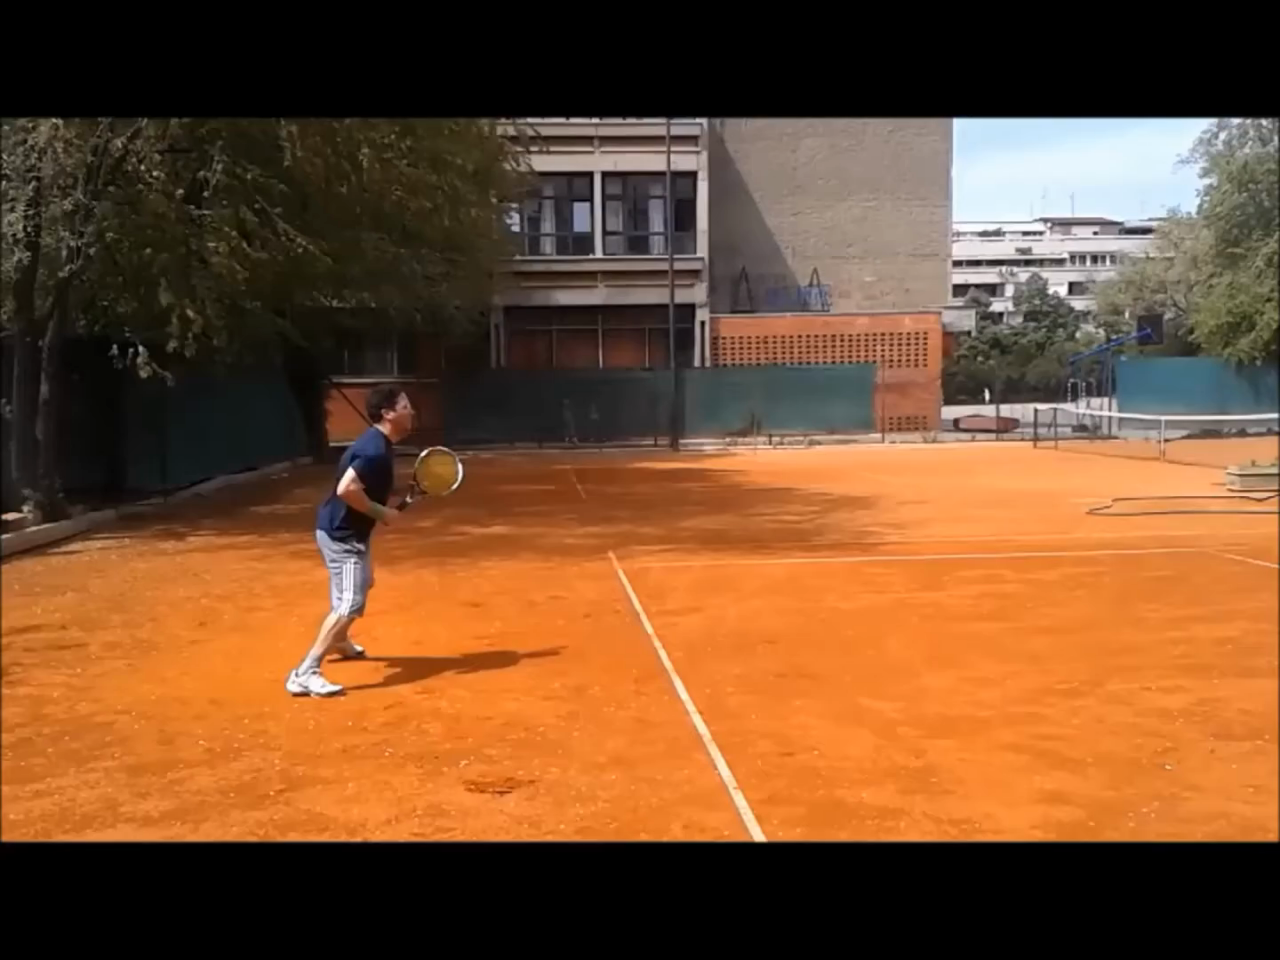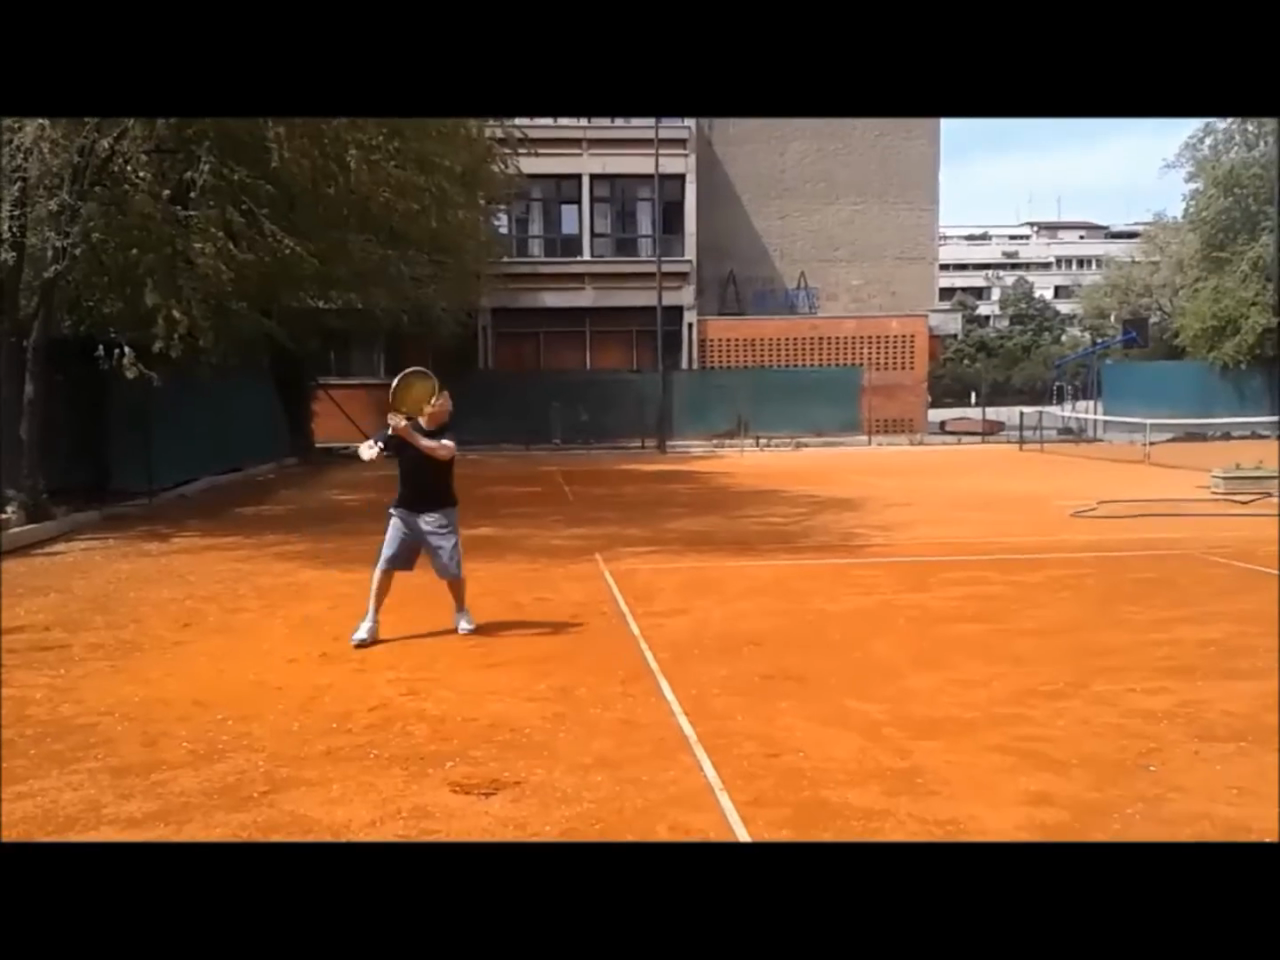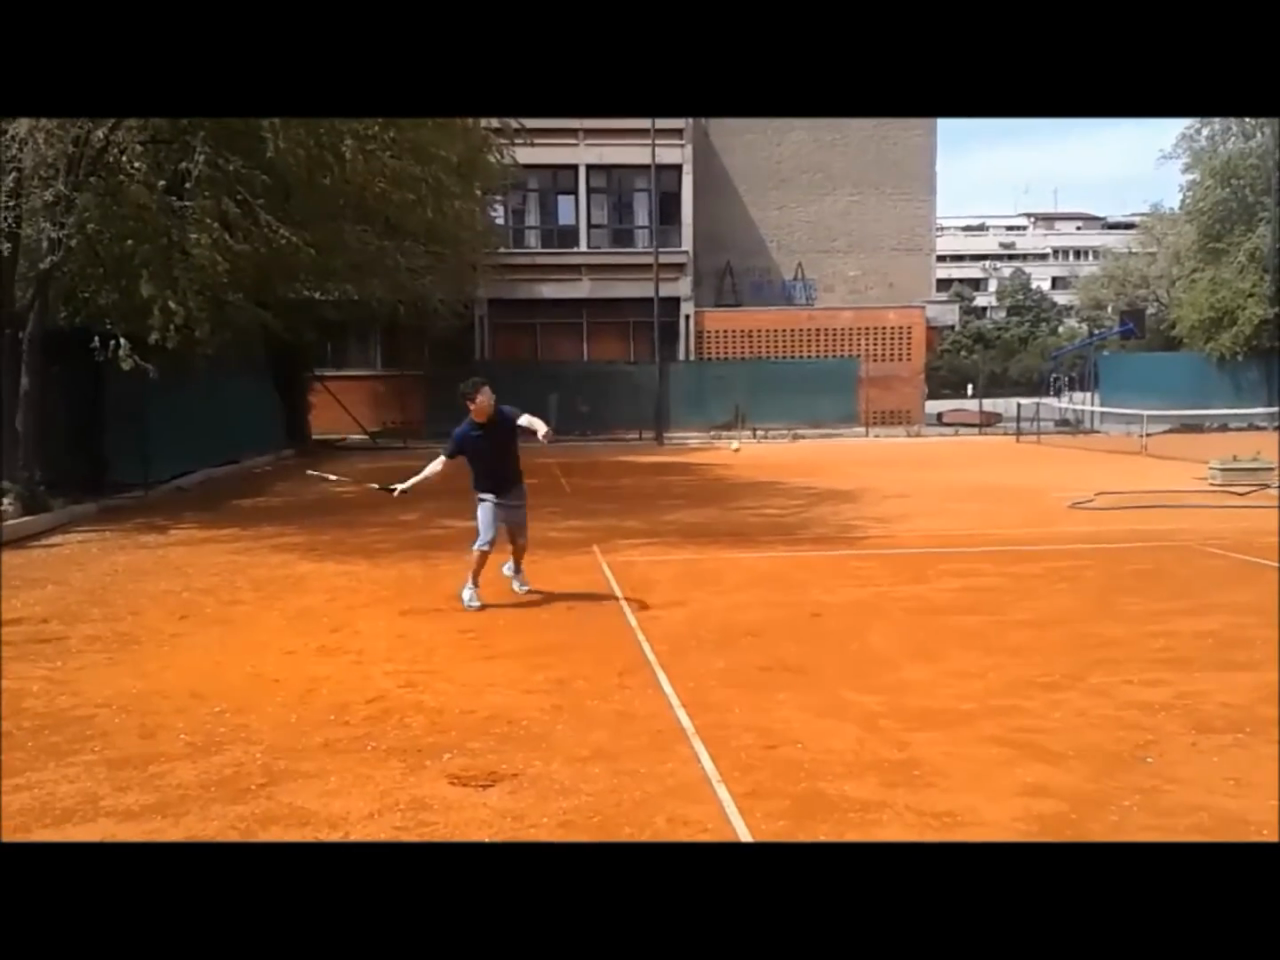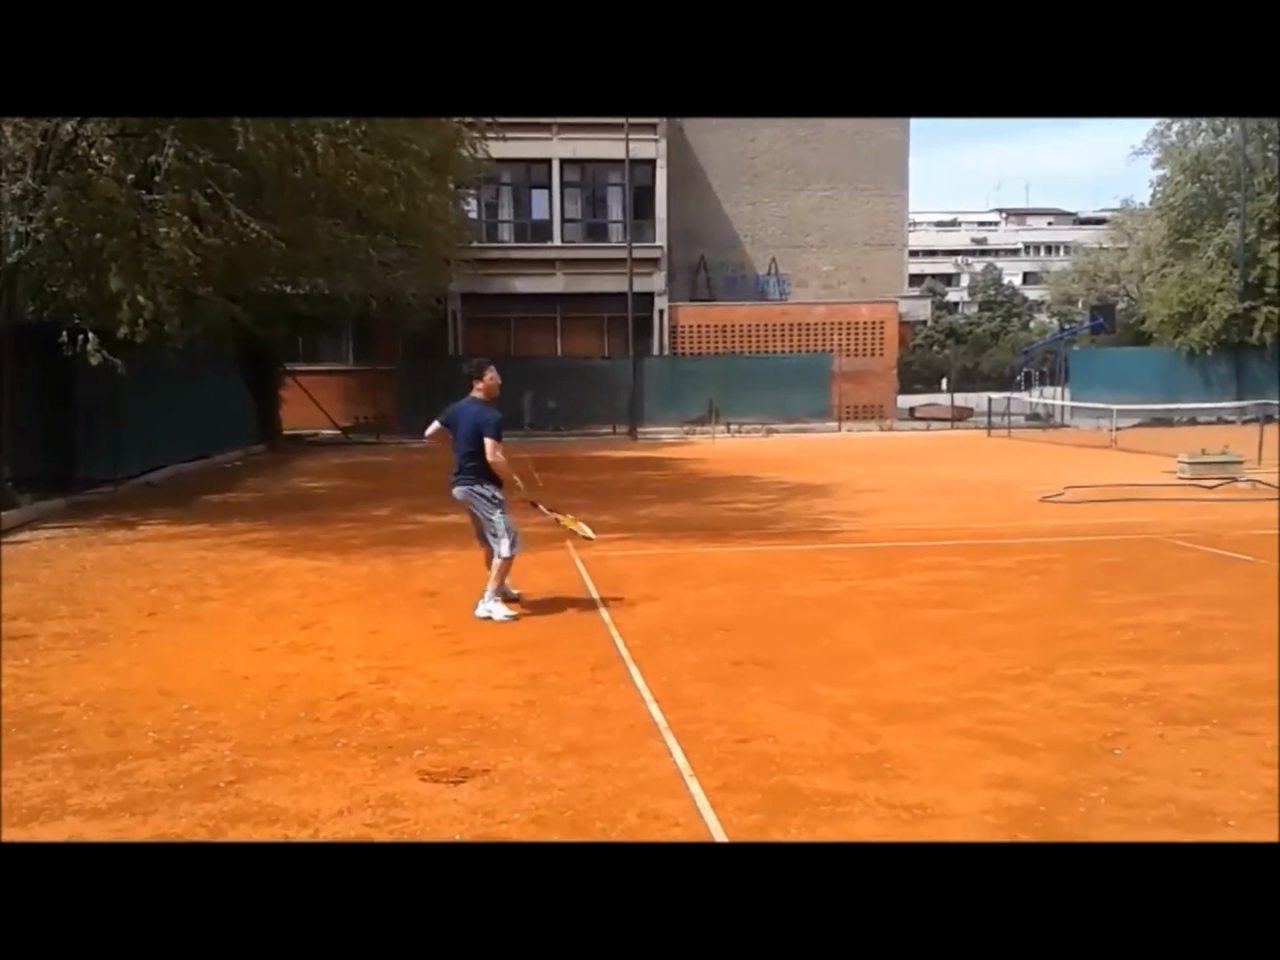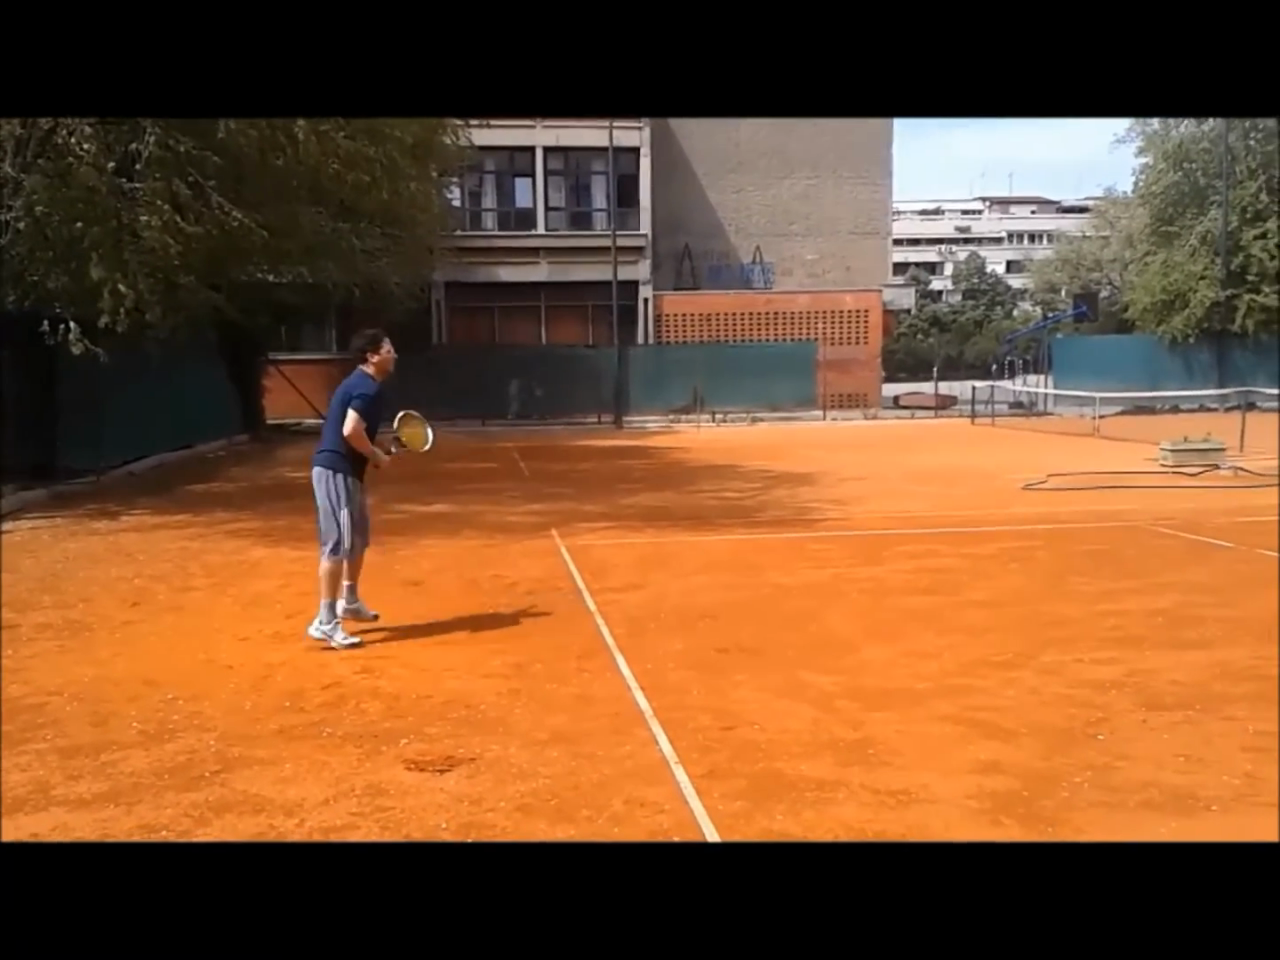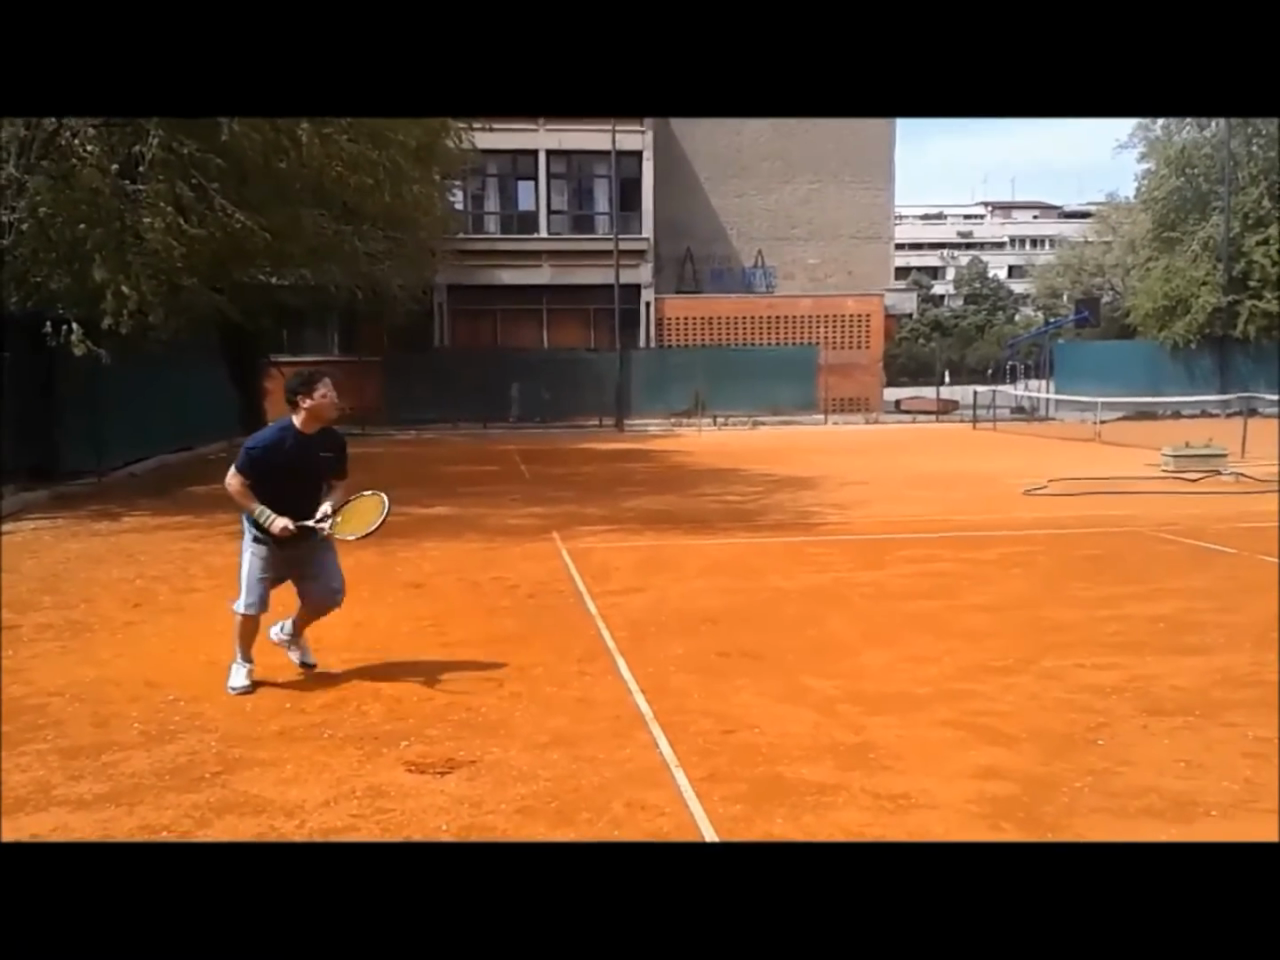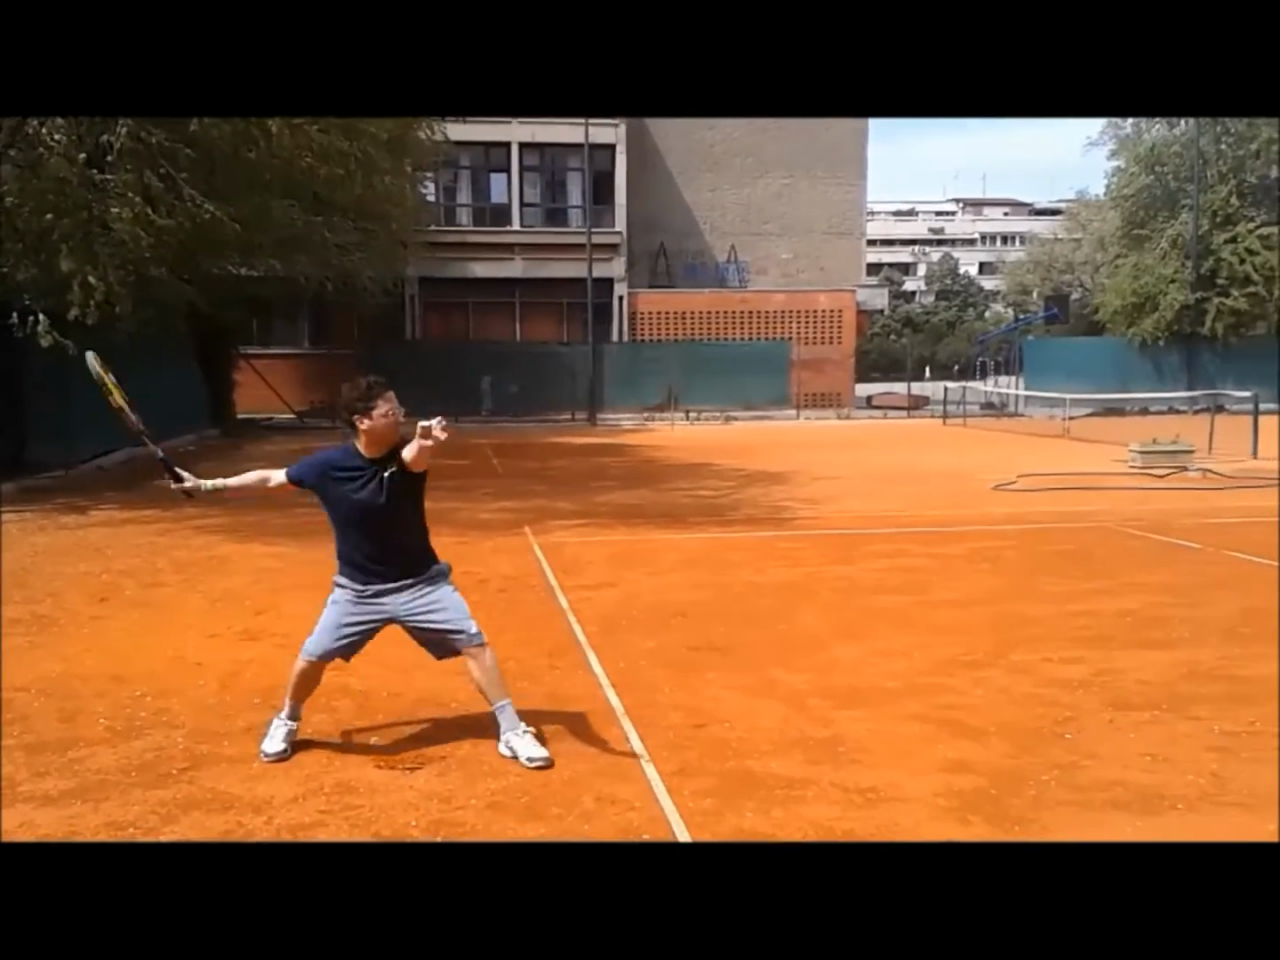
dt=0.7s
person 1, frame 1
left shoulder: (378, 444)
right shoulder: (375, 450)
right elbow: (346, 490)
left wrist: (387, 502)
right wrist: (381, 512)
left hip: (346, 532)
right hip: (343, 535)
left knee: (353, 594)
right knee: (348, 605)
left ankle: (339, 641)
right ankle: (305, 674)
person 1, frame 2
left shoulder: (446, 433)
right shoulder: (397, 433)
left elbow: (443, 452)
right elbow: (366, 448)
left wrist: (409, 434)
right wrist: (368, 450)
left hip: (440, 511)
right hip: (406, 510)
left knee: (452, 571)
right knee: (386, 564)
left ankle: (461, 612)
right ankle: (370, 621)
person 1, frame 3
left shoulder: (506, 417)
right shoulder: (464, 435)
left elbow: (529, 420)
right elbow: (441, 463)
left wrist: (542, 428)
right wrist: (411, 483)
left hip: (515, 489)
right hip: (489, 494)
left knee: (520, 540)
right knee: (486, 542)
left ankle: (515, 569)
right ankle: (471, 587)
person 1, frame 4
left shoulder: (457, 409)
right shoulder: (491, 416)
left elbow: (430, 433)
right elbow: (493, 457)
right wrist: (512, 480)
left hip: (463, 483)
right hip: (481, 486)
left knee: (491, 540)
right knee: (507, 542)
left ankle: (497, 585)
right ankle: (489, 601)
person 1, frame 5
left shoulder: (358, 384)
right shoulder: (368, 388)
right elbow: (351, 431)
left wrist: (375, 447)
right wrist: (376, 456)
left hip: (344, 473)
right hip: (336, 472)
left knee: (358, 539)
right knee: (338, 546)
left ankle: (350, 600)
right ankle: (326, 622)
person 1, frame 6
left shoulder: (334, 441)
right shoulder: (267, 442)
left elbow: (336, 485)
right elbow: (233, 484)
left wrist: (328, 505)
right wrist: (269, 518)
left hip: (309, 532)
right hip: (265, 533)
left knee: (330, 595)
right knee: (250, 606)
left ankle: (290, 632)
right ankle: (242, 664)
person 1, frame 7
left shoulder: (406, 453)
right shoulder: (327, 465)
left elbow: (416, 457)
right elbow: (271, 479)
left wrist: (425, 442)
right wrist: (208, 486)
left hip: (420, 579)
right hip: (360, 586)
left knee: (472, 640)
right knee: (312, 657)
left ankle: (512, 729)
right ankle: (286, 724)
